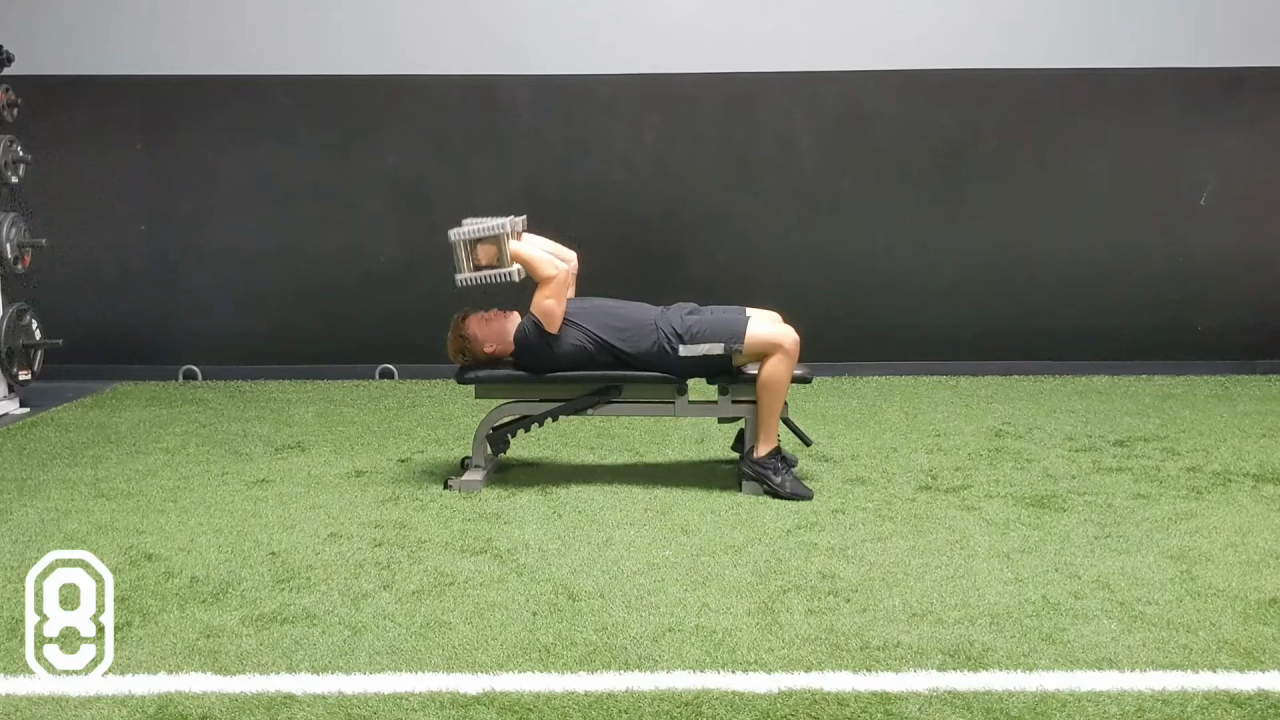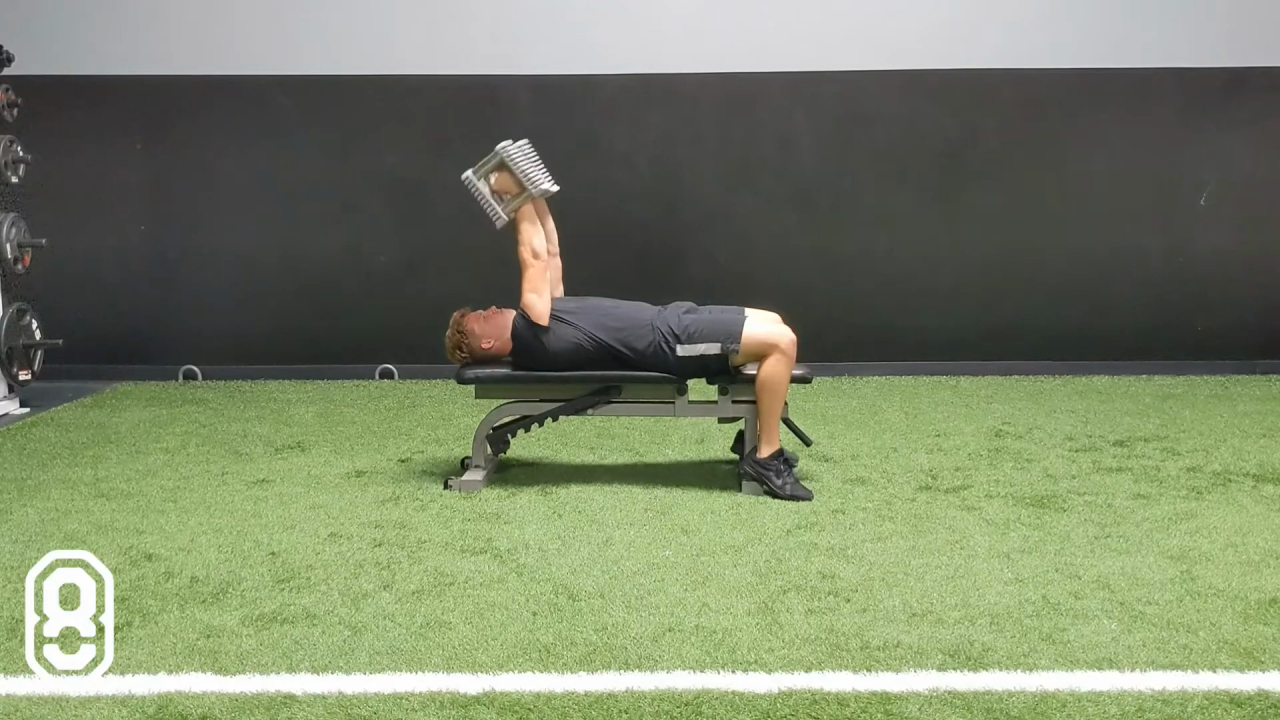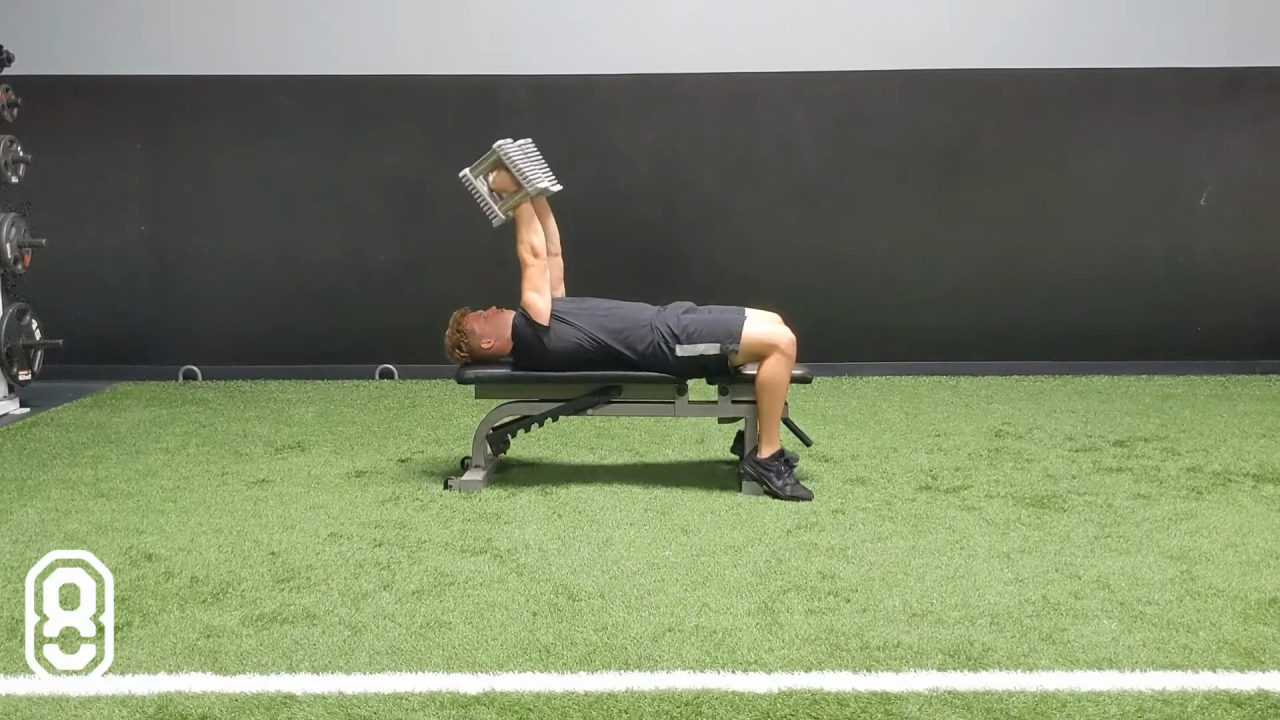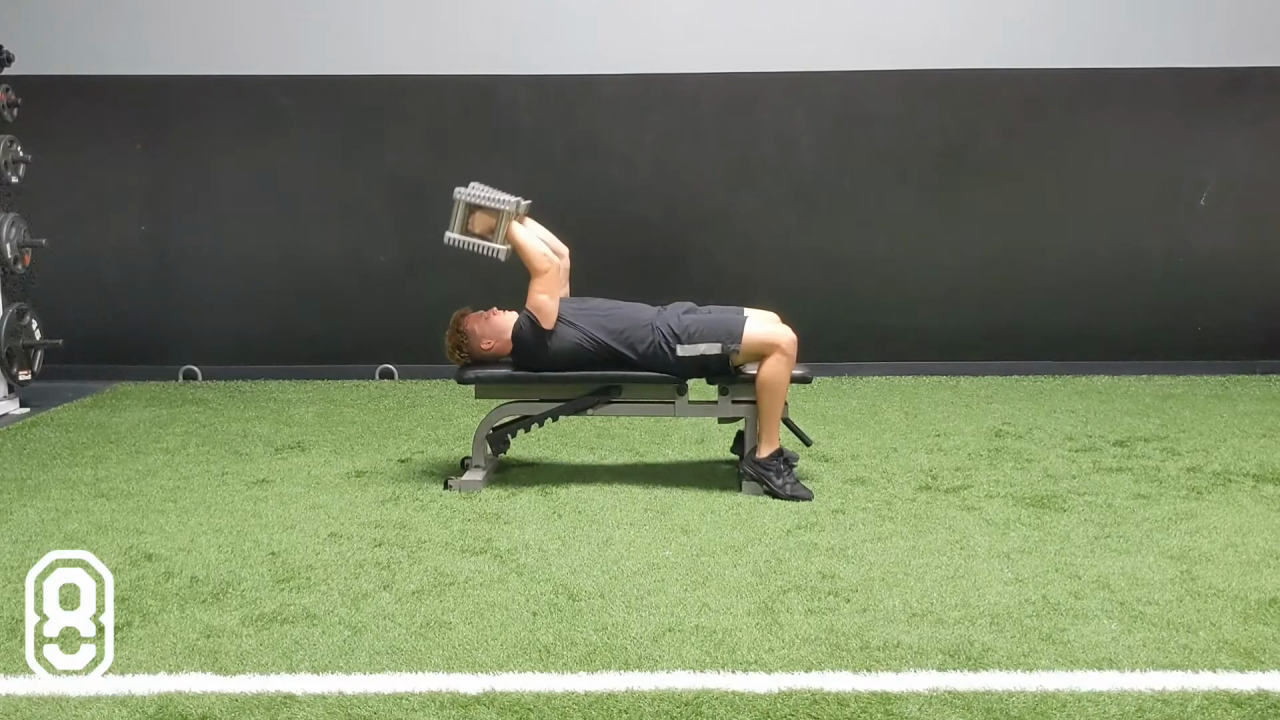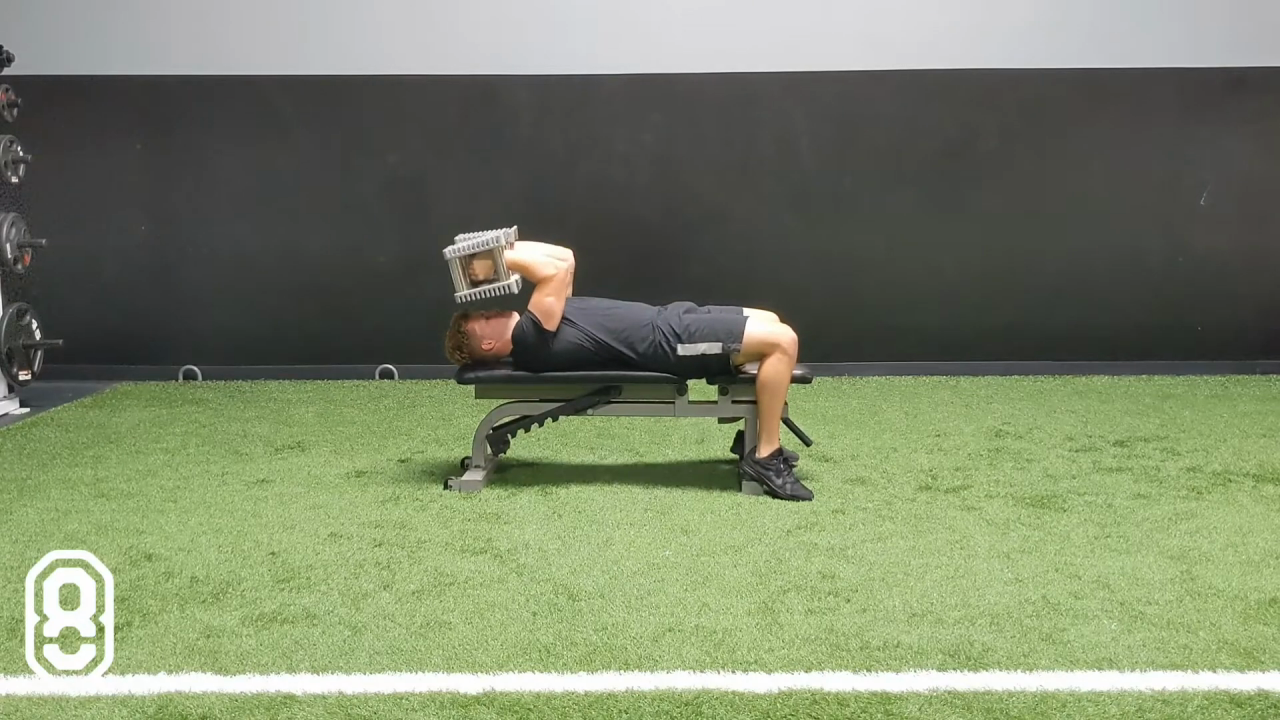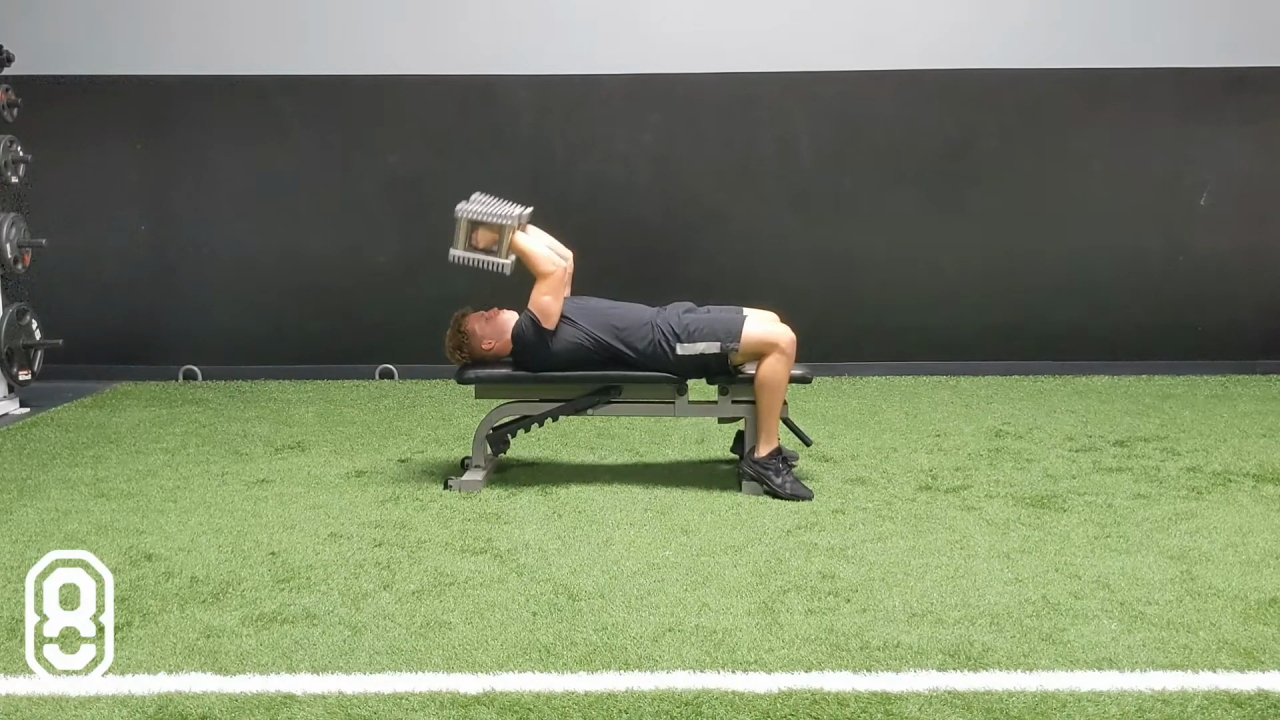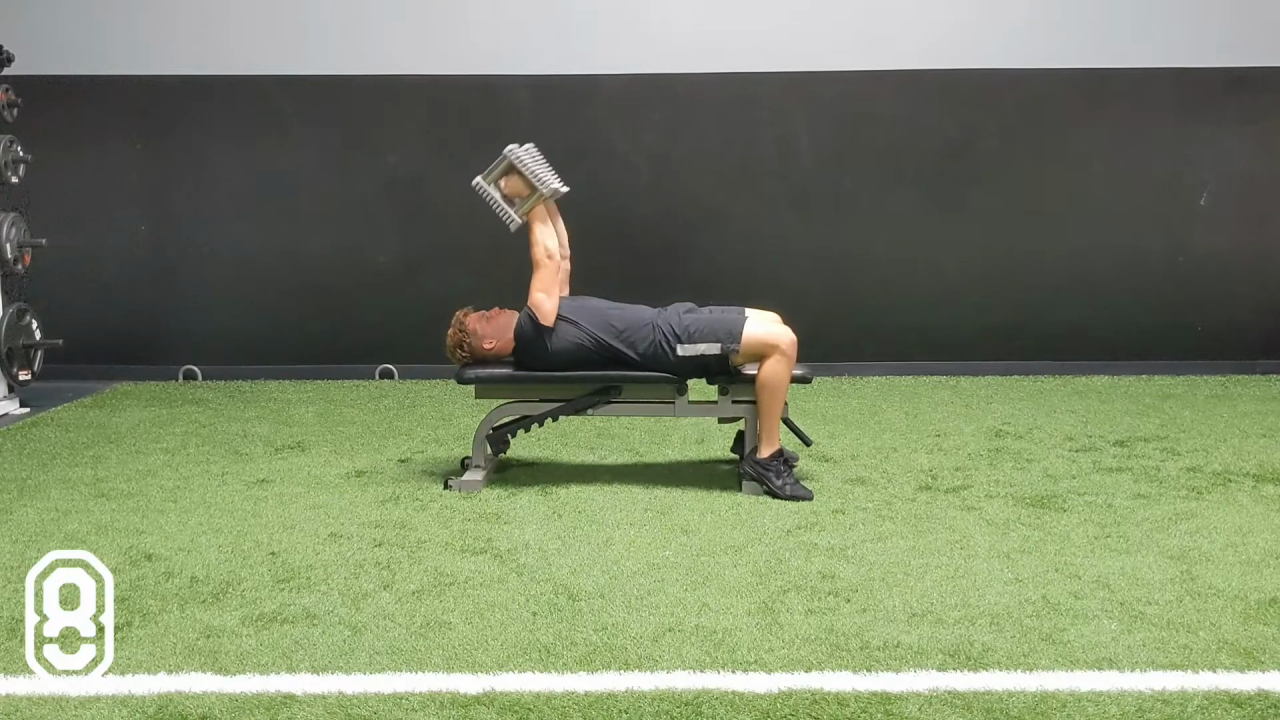
dt=0.4s
person 1, frame 1
left shoulder: (534, 331)
right shoulder: (532, 344)
left elbow: (569, 261)
right elbow: (556, 271)
left wrist: (514, 238)
right wrist: (505, 247)
right hip: (669, 343)
left knee: (773, 324)
right knee: (784, 342)
left ankle: (762, 443)
right ankle: (763, 457)
person 1, frame 2
left shoulder: (538, 321)
right shoulder: (530, 340)
left elbow: (551, 256)
right elbow: (535, 259)
left wrist: (531, 195)
right wrist: (518, 195)
left hip: (665, 320)
right hip: (668, 342)
left knee: (772, 323)
right knee: (780, 342)
left ankle: (762, 436)
right ankle: (765, 457)
person 1, frame 3
left shoulder: (534, 324)
right shoulder: (530, 340)
left elbow: (552, 257)
right elbow: (534, 258)
left wrist: (533, 194)
right wrist: (516, 192)
left hip: (666, 320)
right hip: (666, 342)
left knee: (772, 324)
right knee: (780, 343)
left ankle: (763, 435)
right ankle: (766, 457)
person 1, frame 4
left shoulder: (536, 325)
right shoulder: (531, 342)
left elbow: (561, 257)
right elbow: (547, 266)
left wrist: (513, 218)
right wrist: (502, 222)
right hip: (666, 341)
left knee: (771, 325)
right knee: (781, 342)
left ankle: (761, 438)
right ankle: (765, 457)
person 1, frame 5
left shoulder: (531, 329)
right shoulder: (530, 342)
left elbow: (564, 258)
right elbow: (557, 270)
left wrist: (504, 250)
right wrist: (498, 259)
left hip: (664, 321)
right hip: (666, 341)
left knee: (770, 324)
right knee: (782, 341)
left ankle: (762, 440)
right ankle: (765, 458)
person 1, frame 6
left shoulder: (531, 330)
right shoulder: (530, 341)
left elbow: (564, 259)
right elbow: (554, 268)
left wrist: (513, 228)
right wrist: (505, 234)
left hip: (664, 321)
right hip: (666, 341)
left knee: (770, 324)
right knee: (780, 341)
left ankle: (760, 439)
right ankle: (764, 457)
person 1, frame 7
left shoulder: (538, 323)
right shoulder: (533, 339)
left elbow: (561, 259)
right elbow: (548, 260)
left wrist: (540, 197)
right wrist: (530, 198)
left hip: (665, 322)
right hip: (668, 342)
left knee: (771, 324)
right knee: (781, 342)
left ankle: (763, 440)
right ankle: (765, 458)
